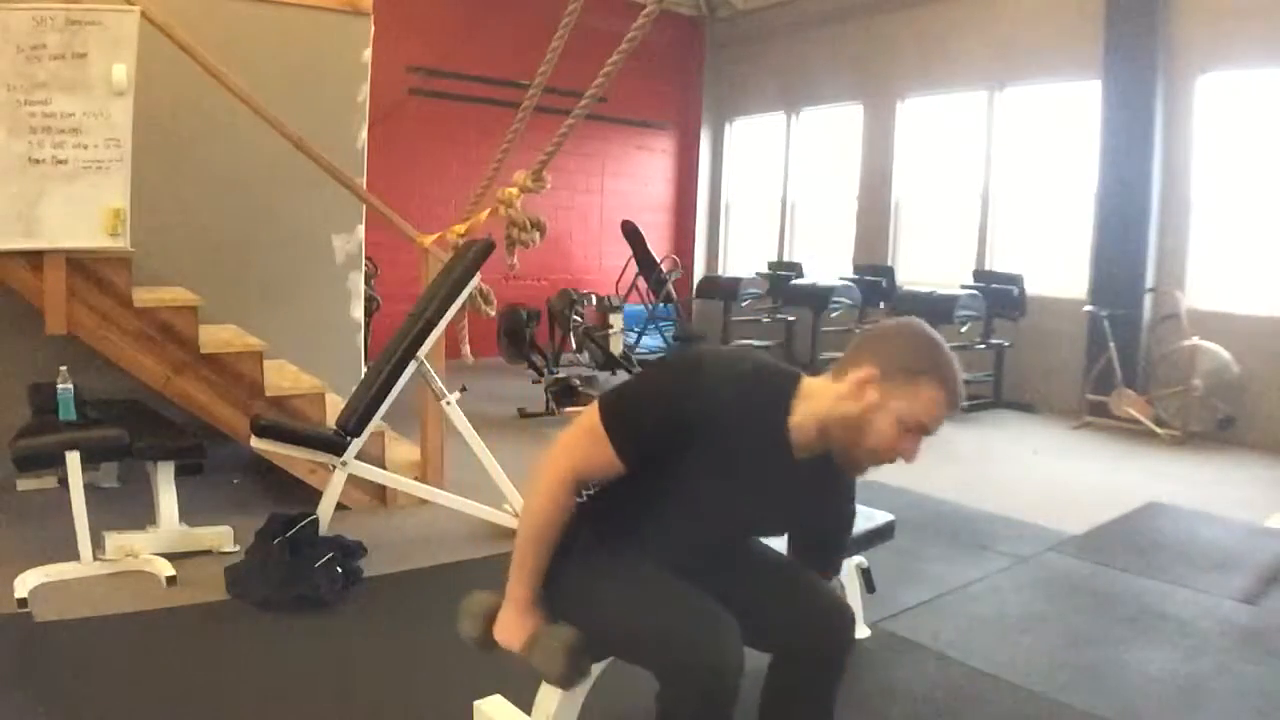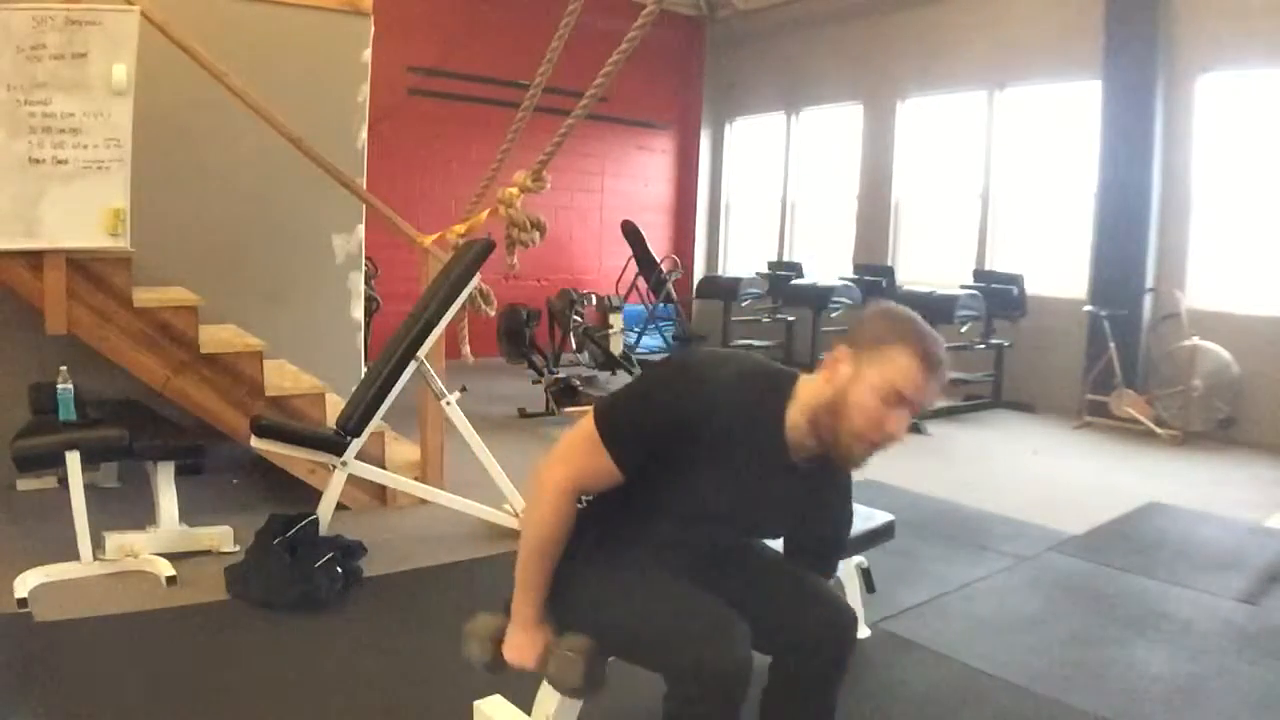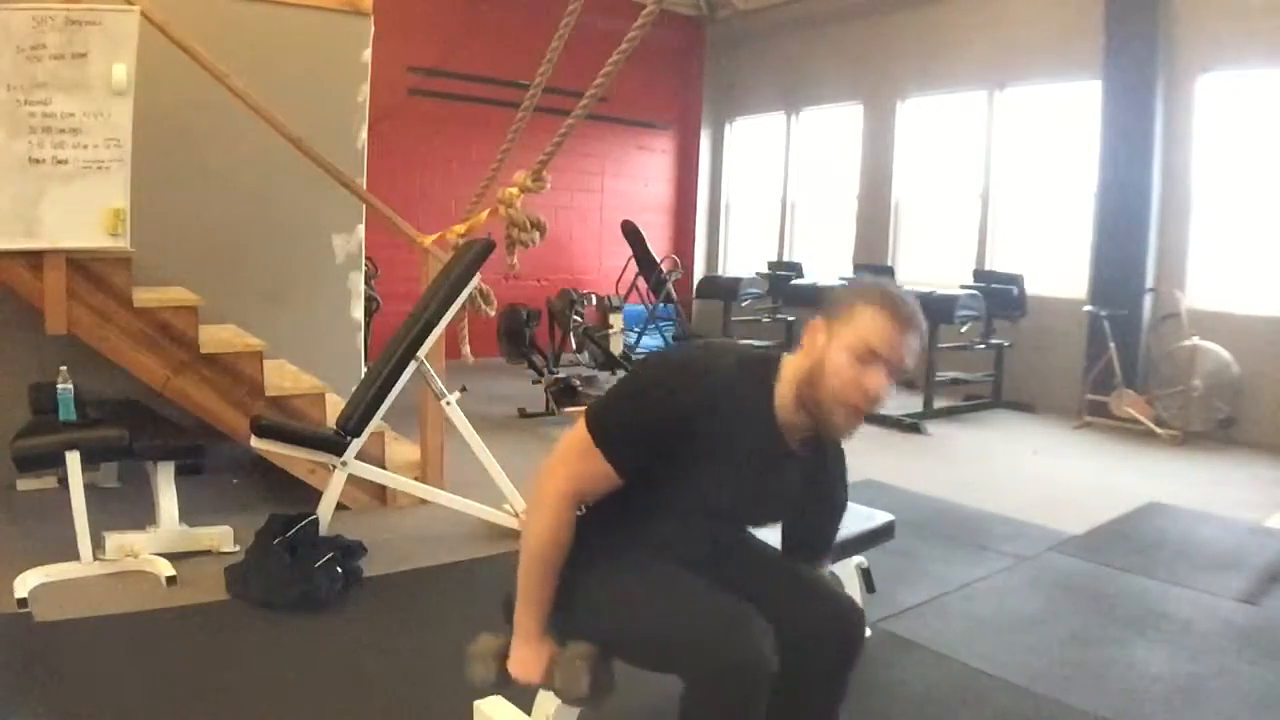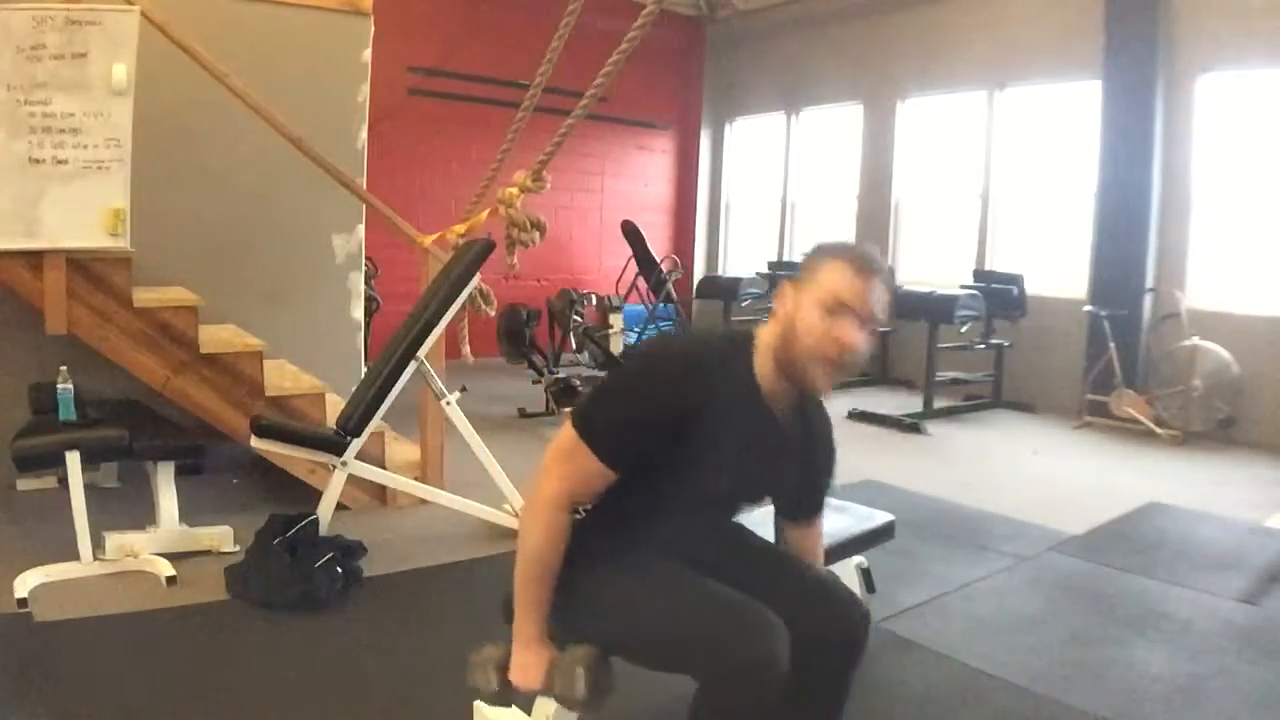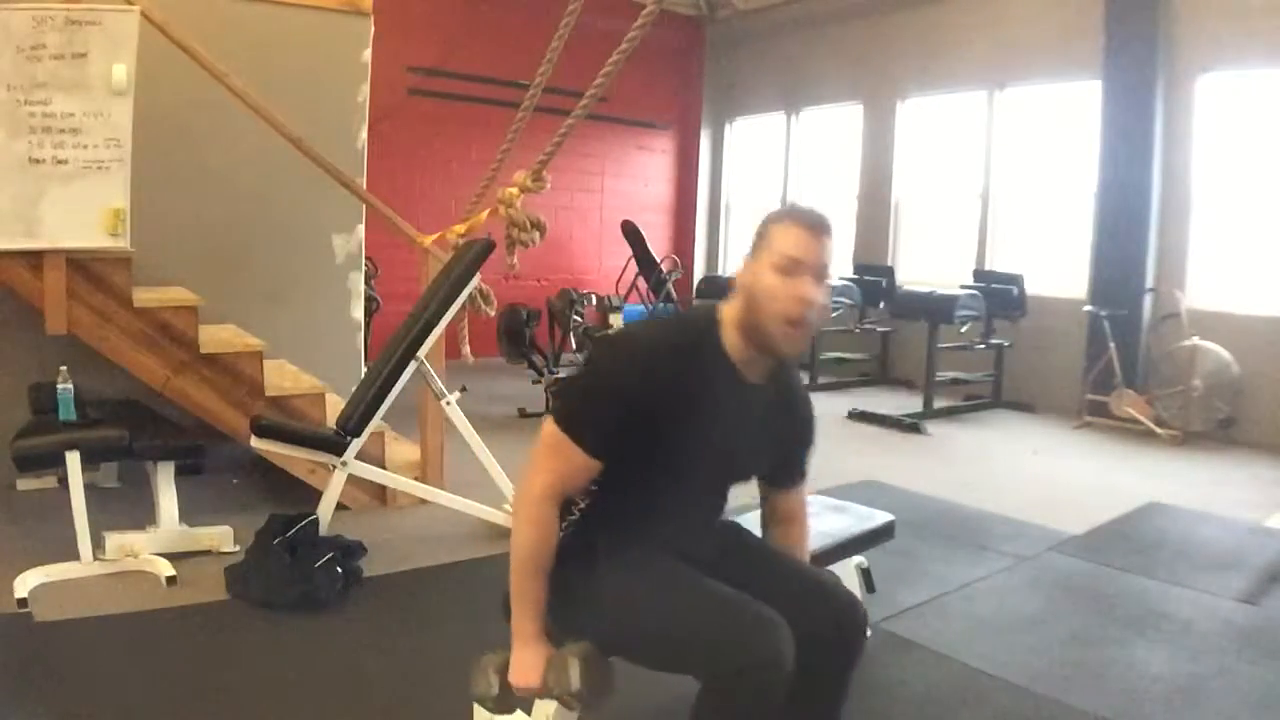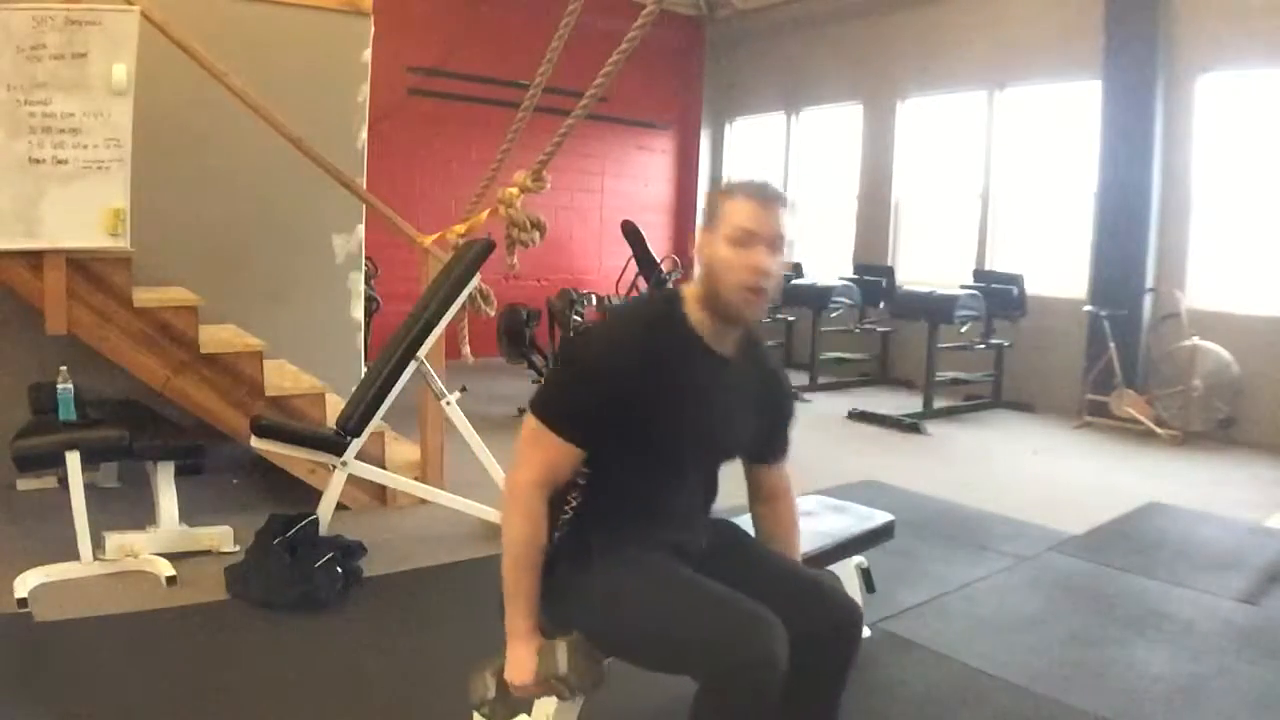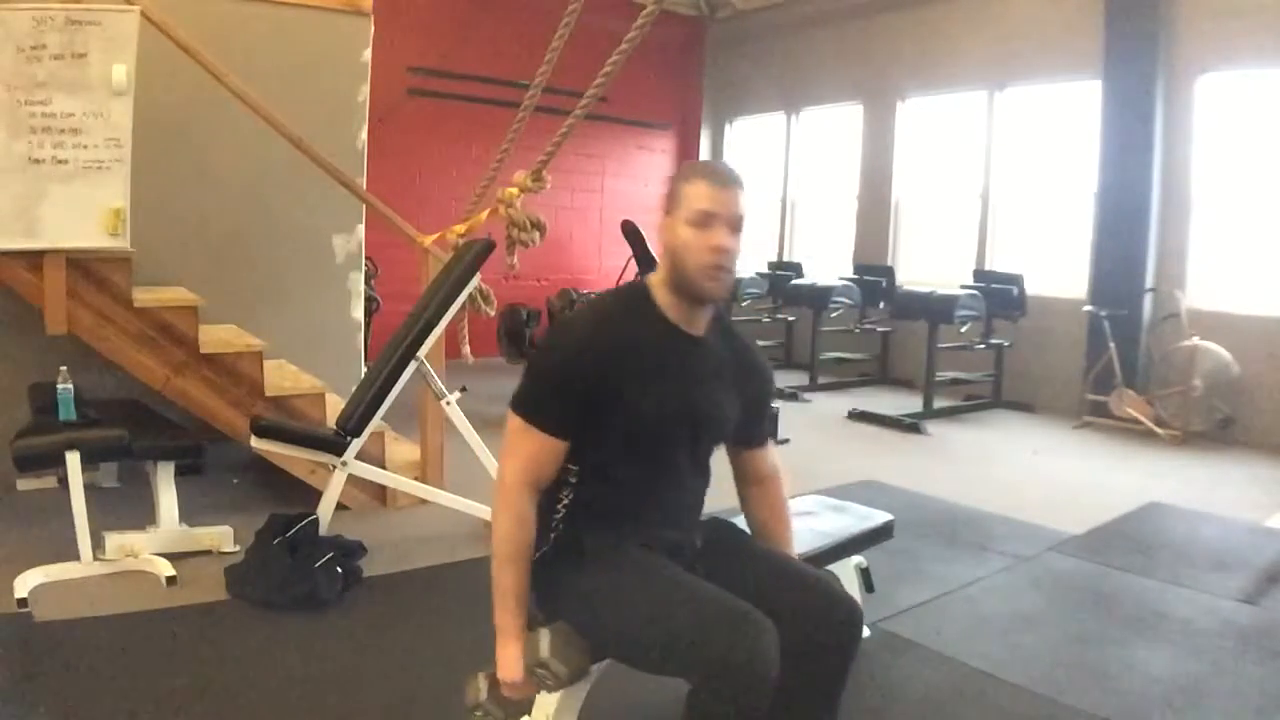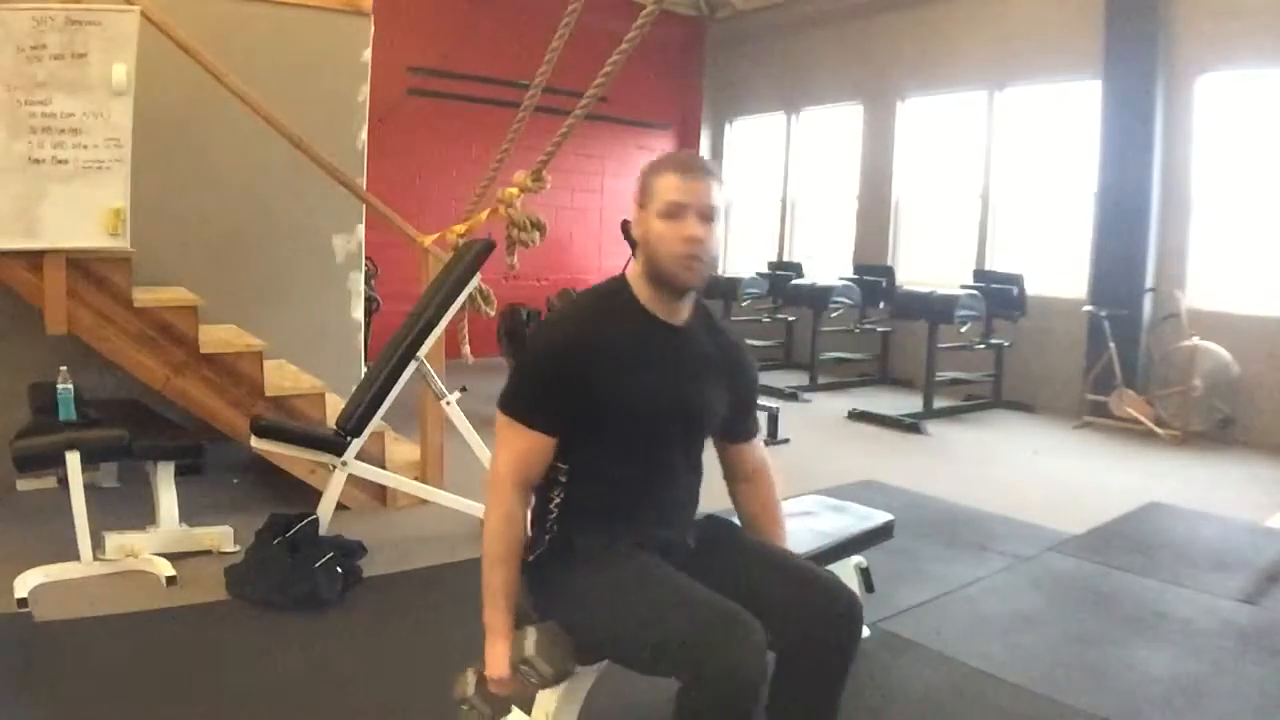
dt=0.1s
person 1, frame 1
left shoulder: (830, 484)
right shoulder: (709, 391)
left elbow: (809, 594)
right elbow: (564, 465)
right wrist: (520, 604)
right hip: (589, 553)
left knee: (826, 624)
right knee: (706, 649)
person 1, frame 2
left shoulder: (825, 484)
right shoulder: (705, 393)
left elbow: (805, 594)
right elbow: (562, 474)
right wrist: (527, 621)
right hip: (591, 557)
left knee: (827, 626)
right knee: (716, 650)
person 1, frame 3
left shoulder: (821, 463)
right shoulder: (693, 385)
left elbow: (804, 579)
right elbow: (559, 483)
right wrist: (528, 635)
right hip: (596, 556)
left knee: (835, 622)
right knee: (736, 646)
person 1, frame 4
left shoulder: (810, 435)
right shoulder: (677, 372)
left elbow: (800, 550)
right elbow: (553, 492)
right wrist: (530, 640)
right hip: (596, 561)
left knee: (838, 620)
right knee: (751, 645)
person 1, frame 5
left shoulder: (788, 402)
right shoulder: (648, 358)
left elbow: (785, 516)
right elbow: (542, 491)
right wrist: (529, 639)
right hip: (595, 560)
left knee: (836, 618)
right knee: (754, 645)
person 1, frame 6
left shoulder: (765, 381)
right shoulder: (618, 343)
left elbow: (771, 493)
right elbow: (530, 482)
left wrist: (790, 596)
right wrist: (522, 634)
left hip: (688, 543)
right hip: (589, 560)
left knee: (831, 618)
right knee: (749, 646)
person 1, frame 7
left shoulder: (740, 362)
right shoulder: (590, 340)
left elbow: (759, 478)
right elbow: (519, 485)
left wrist: (785, 589)
right wrist: (511, 632)
left hip: (685, 542)
right hip: (586, 558)
left knee: (831, 617)
right knee: (741, 645)
person 1, frame 8
left shoulder: (724, 354)
right shoulder: (572, 336)
left elbow: (749, 472)
right elbow: (510, 483)
left wrist: (782, 586)
right wrist: (500, 630)
left hip: (681, 541)
right hip: (581, 559)
left knee: (831, 612)
right knee: (730, 649)
